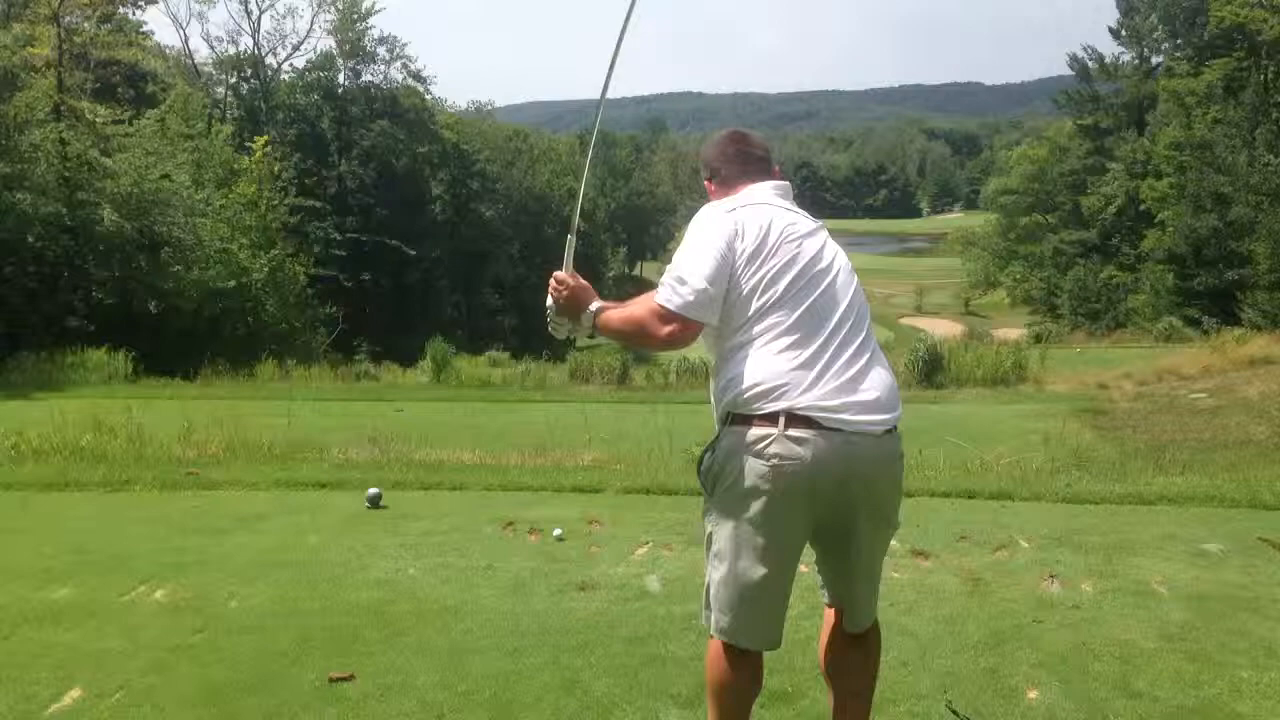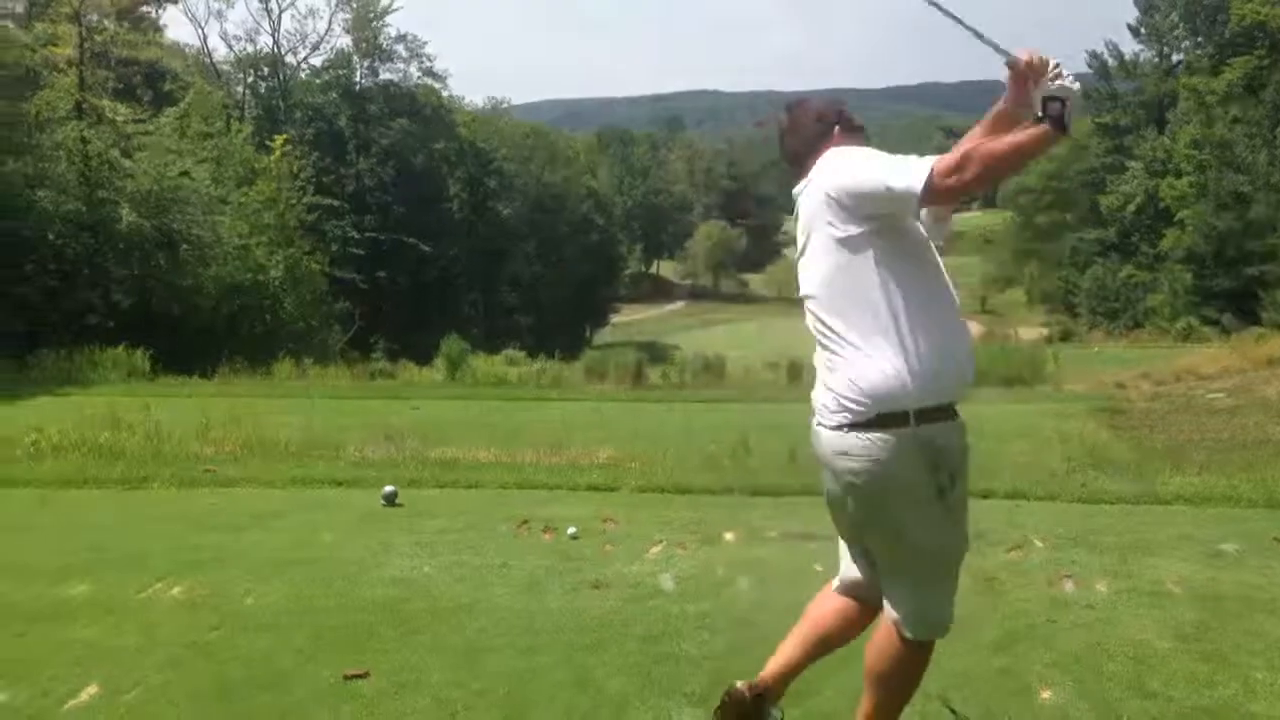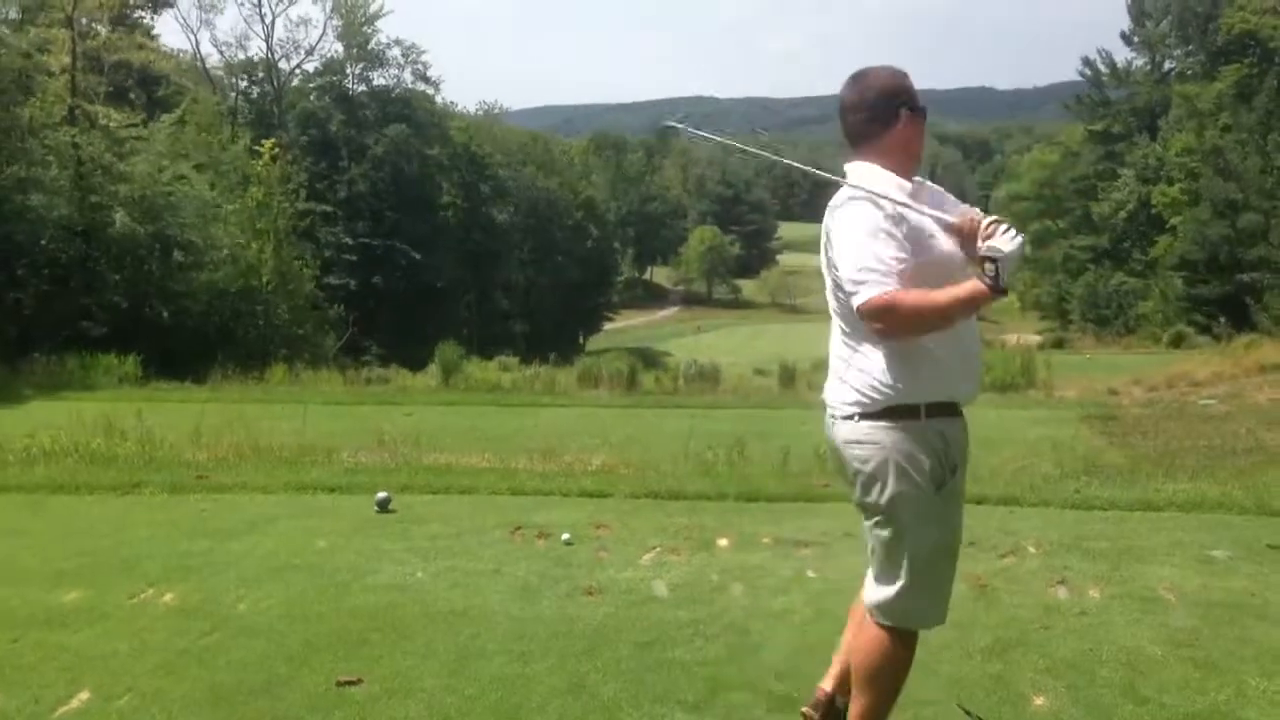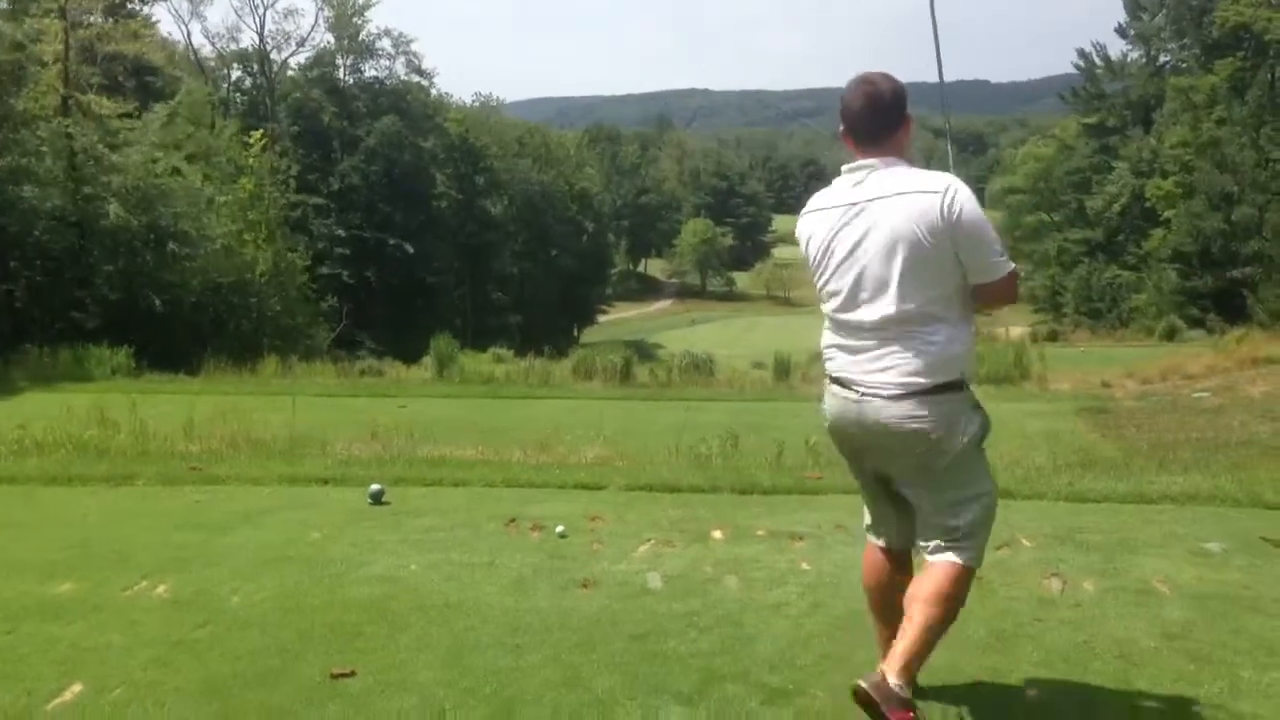
dt=0.5s
person 1, frame 1
left shoulder: (727, 220)
right shoulder: (805, 228)
left elbow: (671, 325)
left wrist: (591, 310)
left hip: (779, 443)
right hip: (873, 443)
left knee: (740, 623)
right knee: (854, 610)
person 1, frame 2
left shoulder: (858, 206)
right shoulder: (844, 181)
left elbow: (943, 174)
right elbow: (953, 177)
left wrist: (1018, 100)
right wrist: (1050, 124)
left hip: (850, 432)
right hip: (901, 436)
left knee: (864, 586)
right knee: (917, 613)
person 1, frame 3
left shoulder: (915, 194)
right shoulder: (864, 204)
left elbow: (993, 238)
right elbow: (886, 311)
left wrist: (985, 234)
right wrist: (988, 283)
left hip: (883, 422)
right hip: (897, 427)
left knee: (898, 578)
right knee: (899, 596)
person 1, frame 4
left shoulder: (815, 211)
right shoulder: (943, 194)
right elbow: (1001, 289)
left hip: (846, 398)
right hip: (925, 404)
left knee: (886, 534)
right knee: (955, 548)
left ankle: (893, 665)
